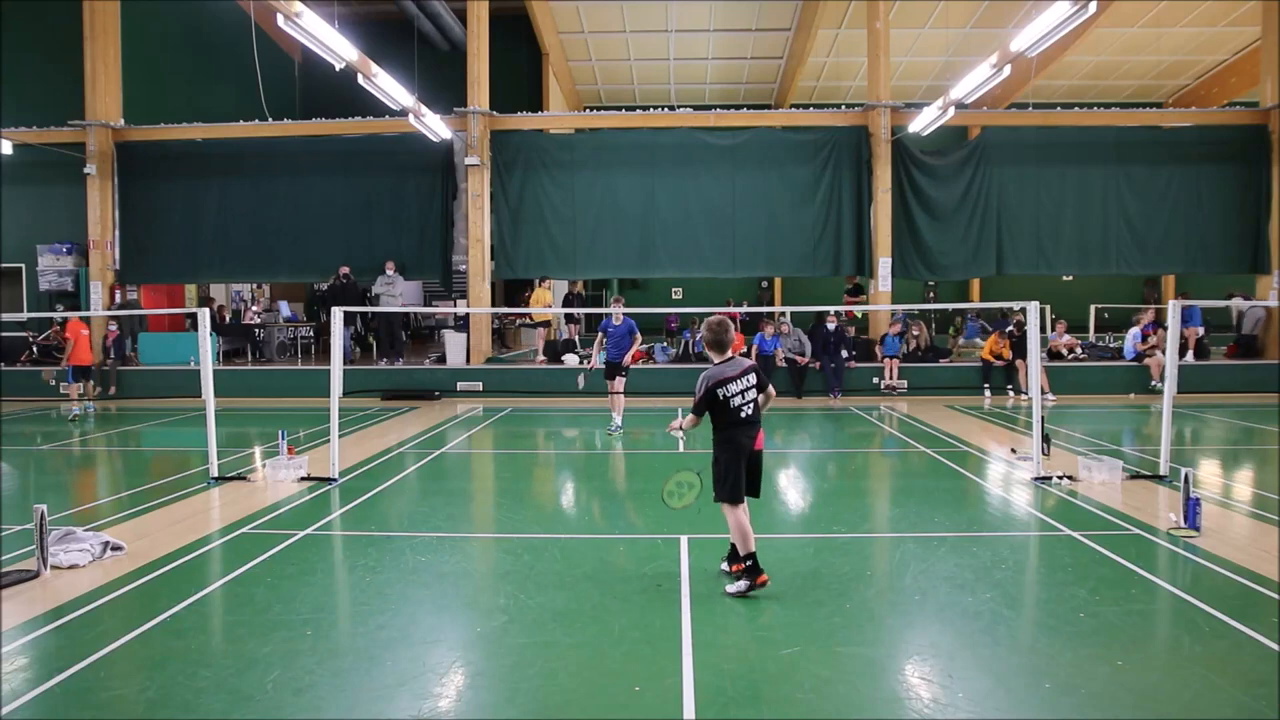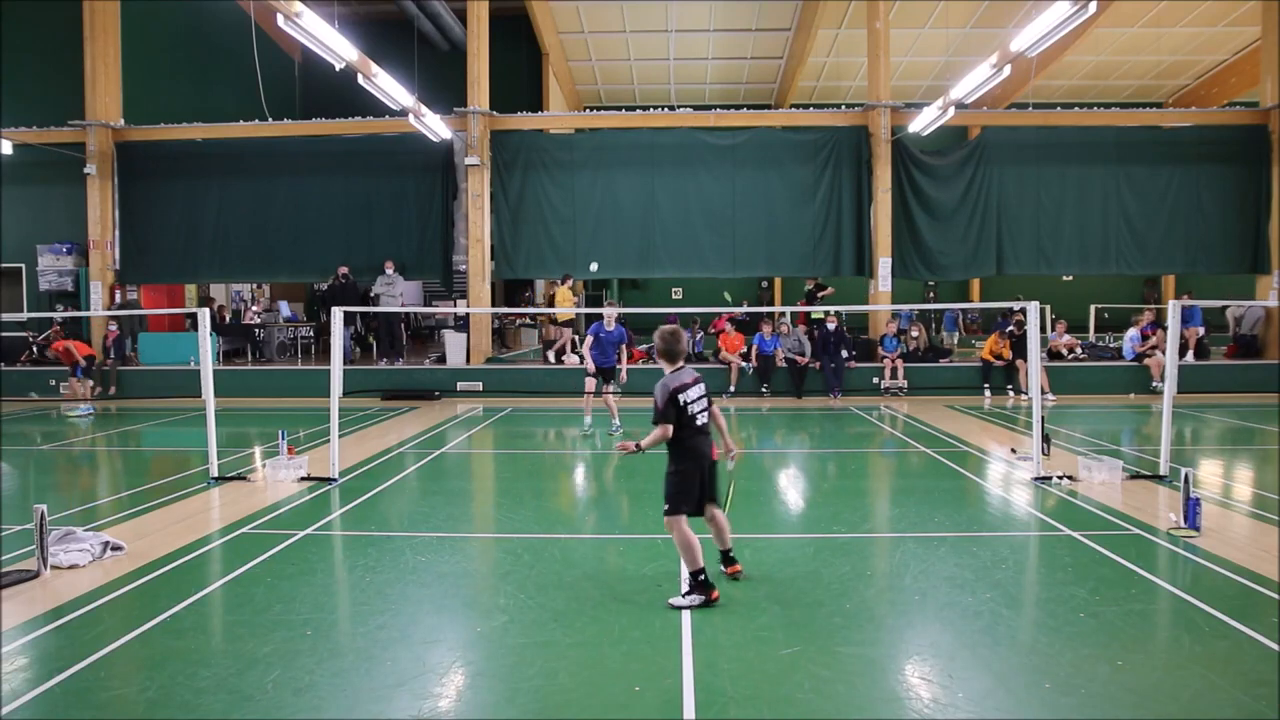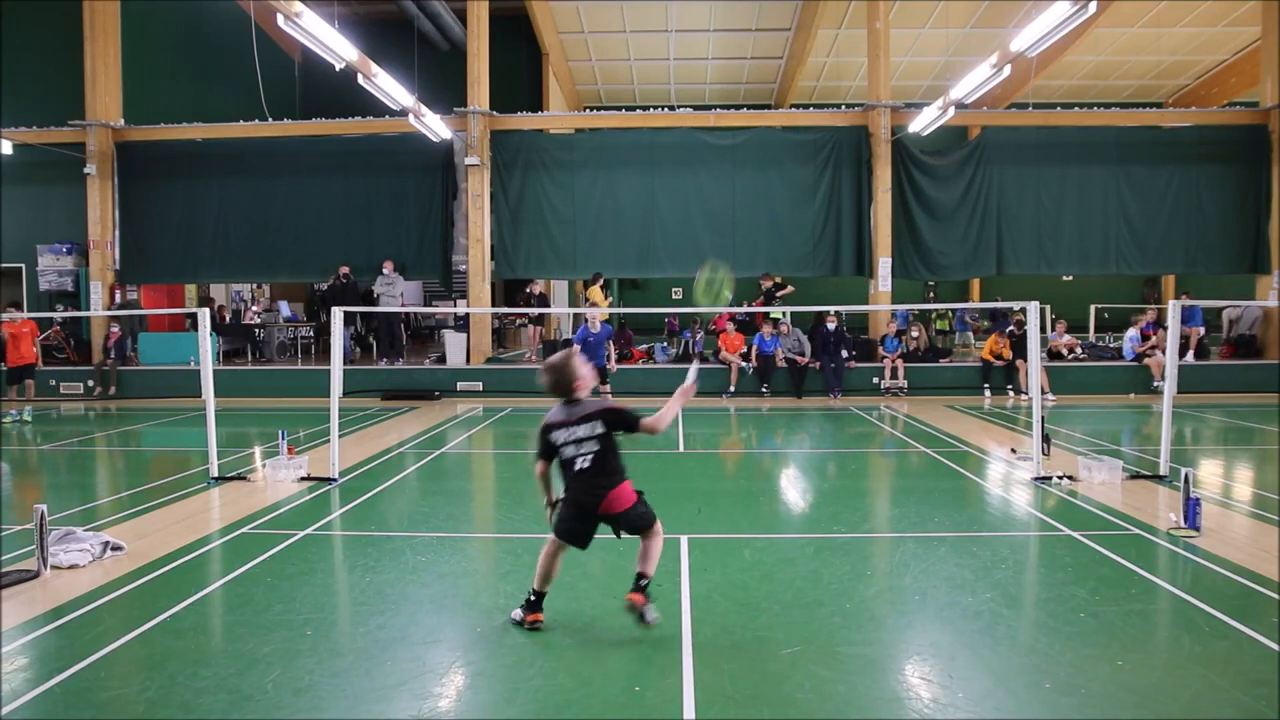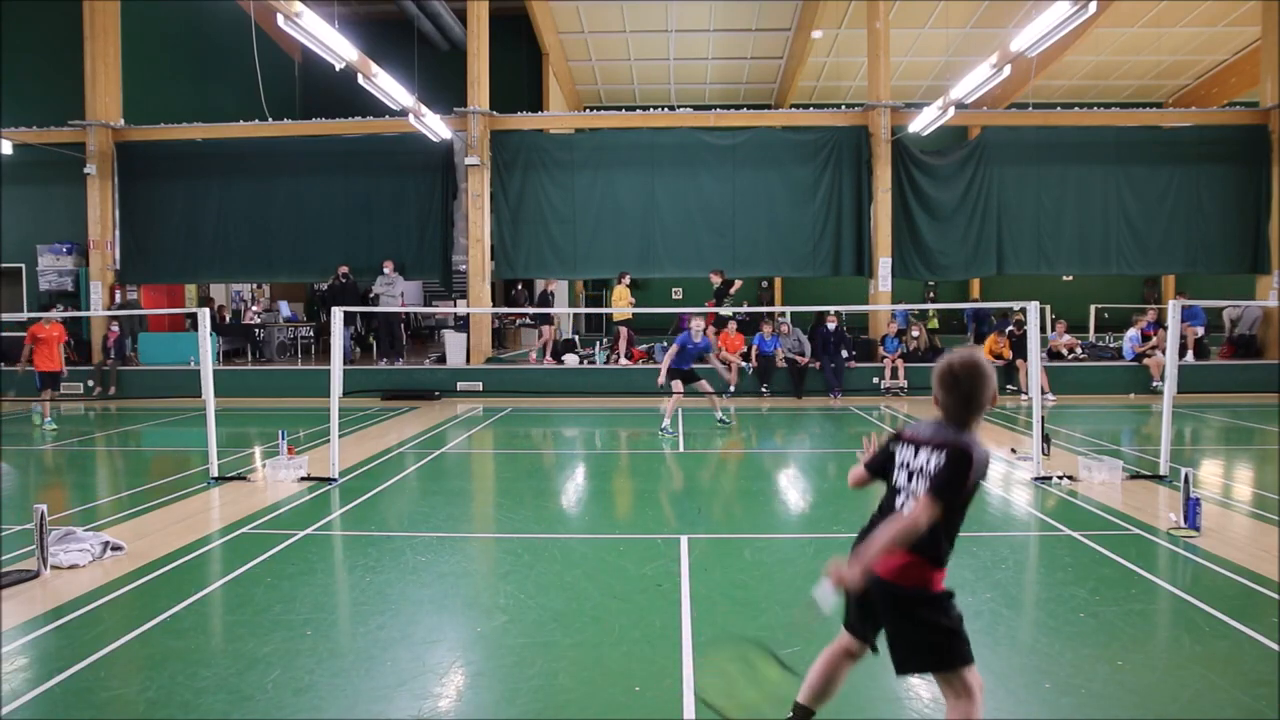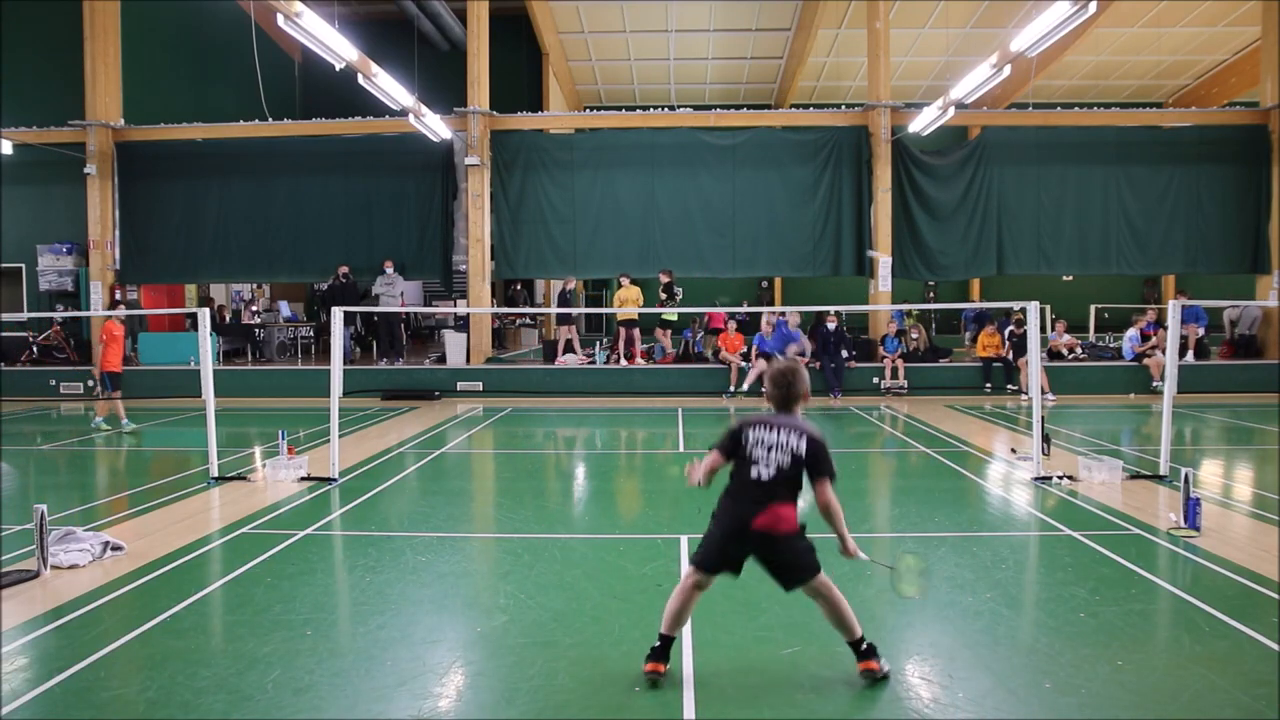
dt=1s
person 1, frame 1
left shoulder: (709, 379)
right shoulder: (750, 366)
left elbow: (695, 419)
right elbow: (769, 394)
left wrist: (679, 425)
left hip: (729, 446)
right hip: (754, 440)
left knee: (731, 507)
right knee: (739, 501)
left ankle: (753, 571)
right ankle: (736, 558)
person 1, frame 2
left shoulder: (665, 387)
right shoulder: (696, 377)
left elbow: (665, 432)
right elbow: (714, 412)
left wrist: (638, 446)
right wrist: (728, 443)
left hip: (684, 458)
right hip: (706, 451)
left knee: (674, 521)
right knee: (710, 510)
left ankle: (702, 586)
right ankle: (729, 561)
person 1, frame 3
left shoulder: (550, 422)
right shoulder: (602, 410)
left elbow: (542, 469)
right elbow: (654, 426)
left wrist: (550, 499)
right wrist: (680, 396)
left hip: (579, 500)
right hip: (616, 496)
left knee: (555, 544)
right knee: (653, 533)
left ankle: (533, 608)
right ankle: (639, 592)
person 1, frame 4
left shoulder: (907, 436)
right shoulder: (969, 457)
left elbow: (856, 478)
right elbow: (917, 516)
left wrist: (871, 460)
right wrist: (859, 564)
left hip: (865, 563)
right hip: (908, 581)
left knee: (847, 644)
right knee: (964, 689)
person 1, frame 5
left shoulder: (746, 427)
right shoulder: (811, 439)
left elbow: (709, 465)
right elbow: (825, 499)
left wrist: (698, 476)
right wrist: (845, 540)
left hip: (731, 517)
right hip: (776, 524)
left knee: (694, 581)
right knee: (823, 590)
left ankle: (658, 655)
right ankle: (867, 657)
